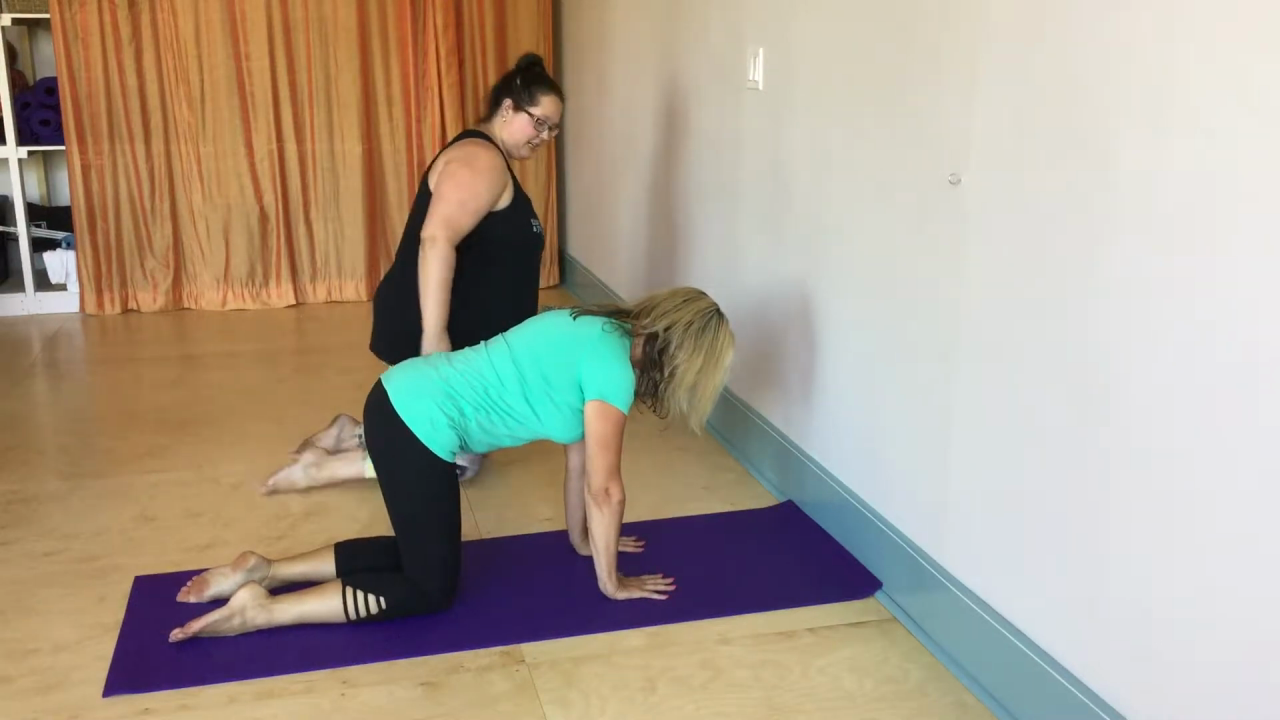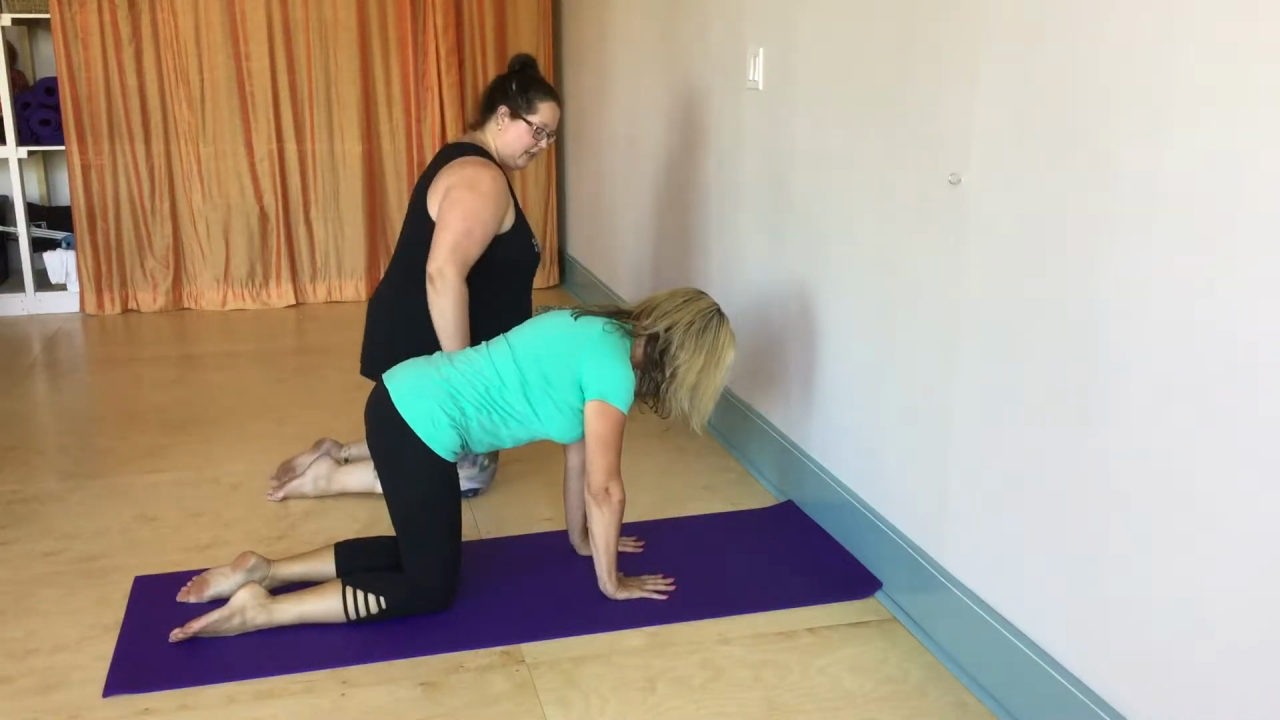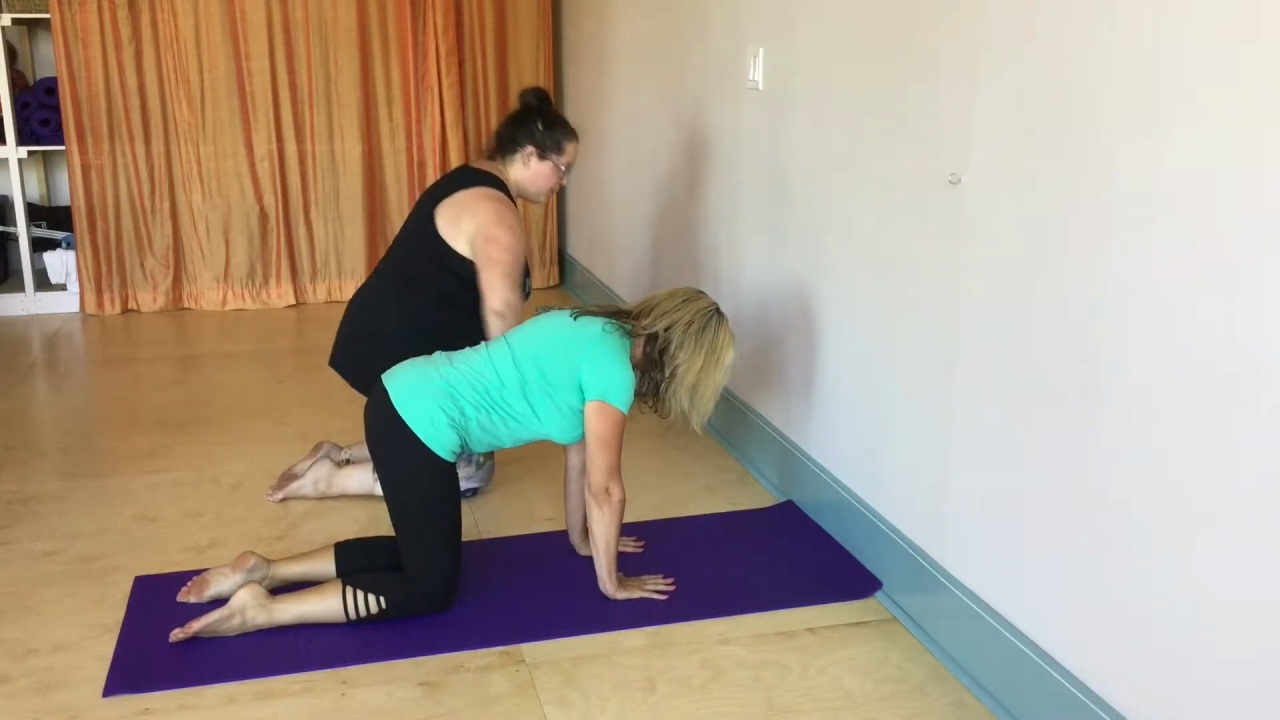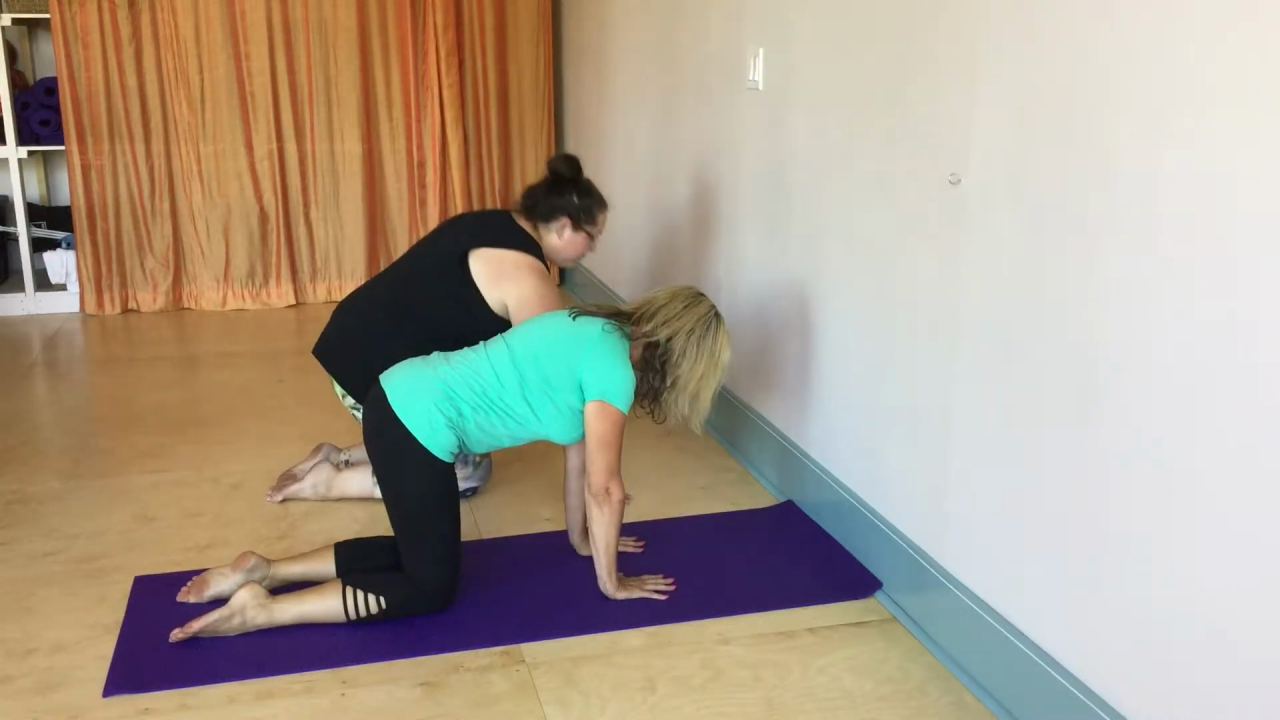
dt=0.5s
person 1, frame 1
left shoulder: (601, 335)
right shoulder: (614, 366)
left elbow: (578, 454)
right elbow: (604, 488)
left wrist: (581, 538)
right wrist: (611, 581)
left hip: (404, 400)
right hip: (418, 423)
left knee: (421, 553)
right knee: (432, 589)
left ankle: (261, 571)
right ankle: (259, 611)
person 1, frame 2
left shoulder: (602, 333)
right shoulder: (614, 367)
left elbow: (578, 453)
right elbow: (604, 487)
left wrist: (581, 537)
right wrist: (611, 581)
left hip: (404, 399)
right hip: (419, 422)
left knee: (421, 552)
right knee: (432, 588)
left ankle: (262, 569)
right ankle: (260, 607)
person 1, frame 3
left shoulder: (601, 335)
right shoulder: (614, 367)
left elbow: (579, 450)
right elbow: (604, 487)
left wrist: (581, 538)
right wrist: (611, 581)
left hip: (404, 400)
right hip: (419, 423)
left knee: (421, 552)
right knee: (431, 588)
left ankle: (262, 570)
right ankle: (259, 610)
person 1, frame 4
left shoulder: (599, 334)
right shoulder: (614, 367)
left elbow: (577, 452)
right elbow: (603, 487)
left wrist: (582, 538)
right wrist: (612, 581)
left hip: (401, 399)
right hip: (416, 425)
left knee: (421, 552)
right knee: (432, 588)
left ankle: (262, 570)
right ankle: (260, 609)
person 2, frame 1
left shoulder: (488, 159)
right shoulder: (480, 159)
right elbow: (436, 239)
right wrist: (434, 335)
left hip: (464, 336)
right hip: (442, 339)
right knee: (457, 458)
left ankle: (352, 432)
person 2, frame 2
left shoulder: (466, 161)
right shoulder: (481, 179)
right elbow: (443, 272)
left hip: (414, 339)
right hip: (427, 351)
right knee: (471, 473)
left ankle: (336, 453)
person 2, frame 3
left shoulder: (472, 179)
right shoulder: (494, 212)
right elbow: (501, 309)
left hip: (390, 343)
right hip: (401, 357)
right knee: (468, 472)
left ankle: (336, 456)
person 2, frame 4
left shoulder: (495, 225)
right shoulder: (526, 277)
left hip: (364, 345)
right hip: (378, 369)
right knee: (468, 472)
left ankle: (337, 458)
right ankle: (330, 482)
